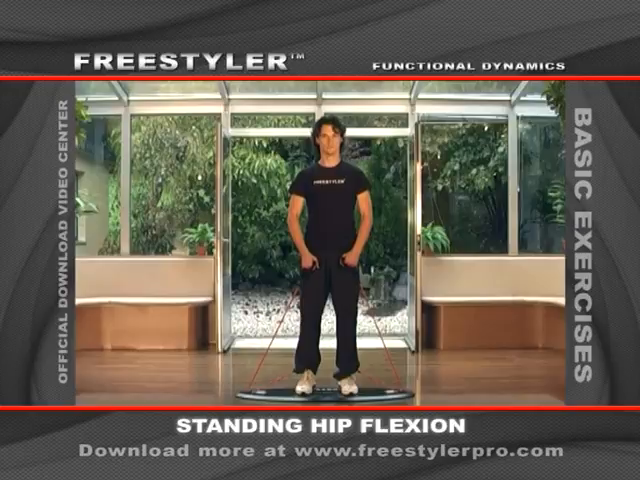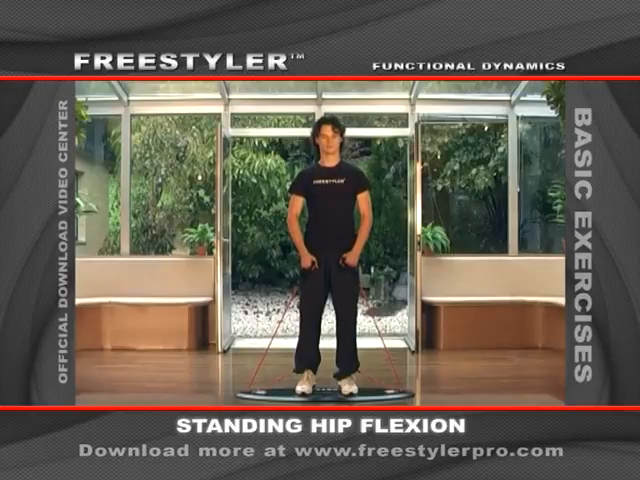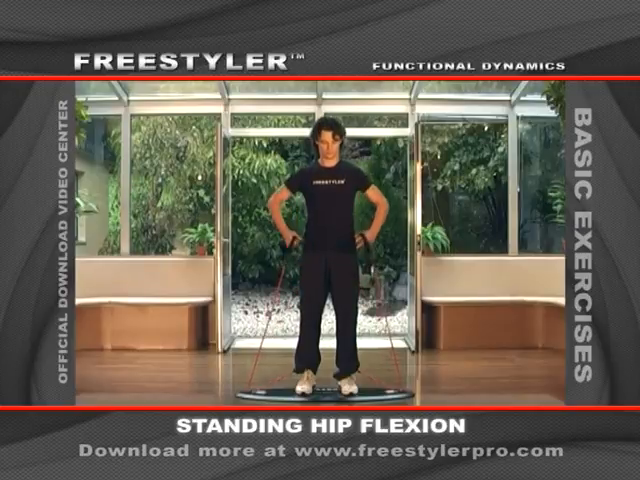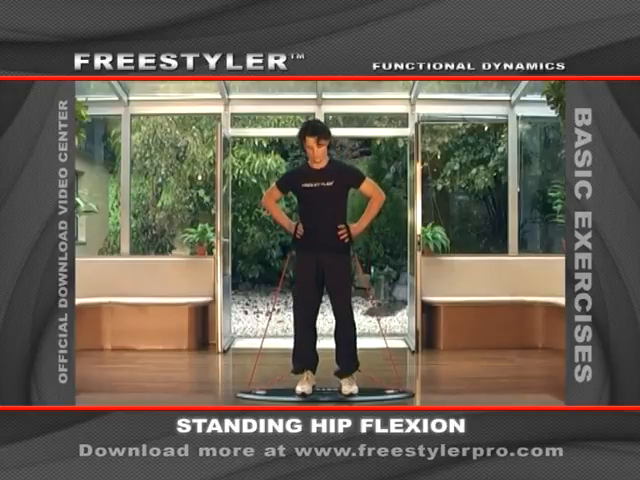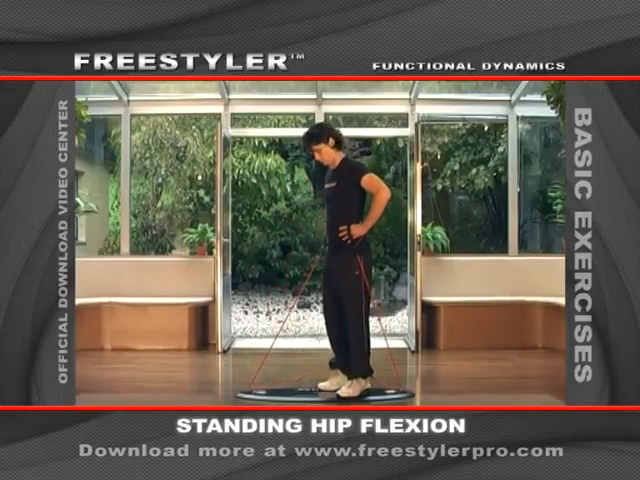
dt=1s
person 1, frame 1
left shoulder: (354, 174)
right shoulder: (306, 176)
left elbow: (367, 216)
right elbow: (293, 217)
left wrist: (356, 251)
right wrist: (304, 252)
left hip: (345, 256)
right hip: (314, 257)
left knee: (347, 316)
right knee: (310, 315)
left ankle: (347, 373)
right ankle: (306, 373)
person 1, frame 2
left shoulder: (354, 175)
right shoulder: (306, 176)
left elbow: (366, 216)
right elbow: (292, 217)
left wrist: (356, 251)
right wrist: (303, 252)
left hip: (345, 256)
right hip: (313, 257)
left knee: (347, 316)
right knee: (309, 315)
left ankle: (347, 373)
right ankle: (306, 372)
person 1, frame 3
left shoulder: (353, 173)
right shoulder: (305, 174)
left elbow: (382, 203)
right elbow: (274, 201)
left wrist: (372, 232)
right wrist: (285, 231)
left hip: (345, 254)
right hip: (313, 255)
left knee: (347, 315)
right knee: (309, 314)
left ankle: (347, 373)
right ankle: (306, 372)
person 1, frame 4
left shoulder: (344, 172)
right shoulder: (296, 176)
left elbow: (378, 196)
right elbow: (268, 199)
left wrist: (359, 226)
right wrist: (288, 225)
left hip: (337, 253)
right hip: (306, 254)
left knee: (343, 313)
right knee: (304, 314)
left ankle: (348, 373)
right ankle: (306, 372)
person 1, frame 5
left shoulder: (353, 169)
right shoulder: (330, 174)
left elbow: (383, 192)
left wrist: (364, 227)
left hip: (353, 255)
right hip: (334, 254)
left knee: (355, 316)
right knee: (333, 316)
left ankle: (360, 376)
right ankle: (342, 371)
